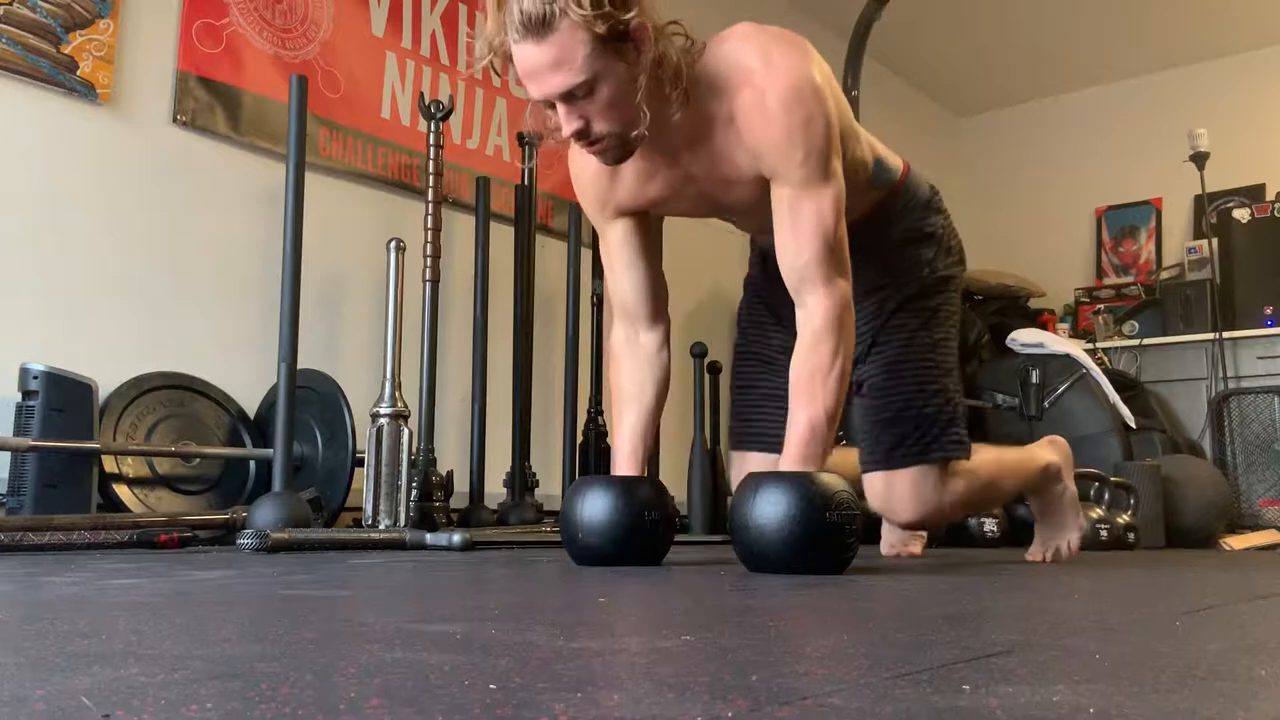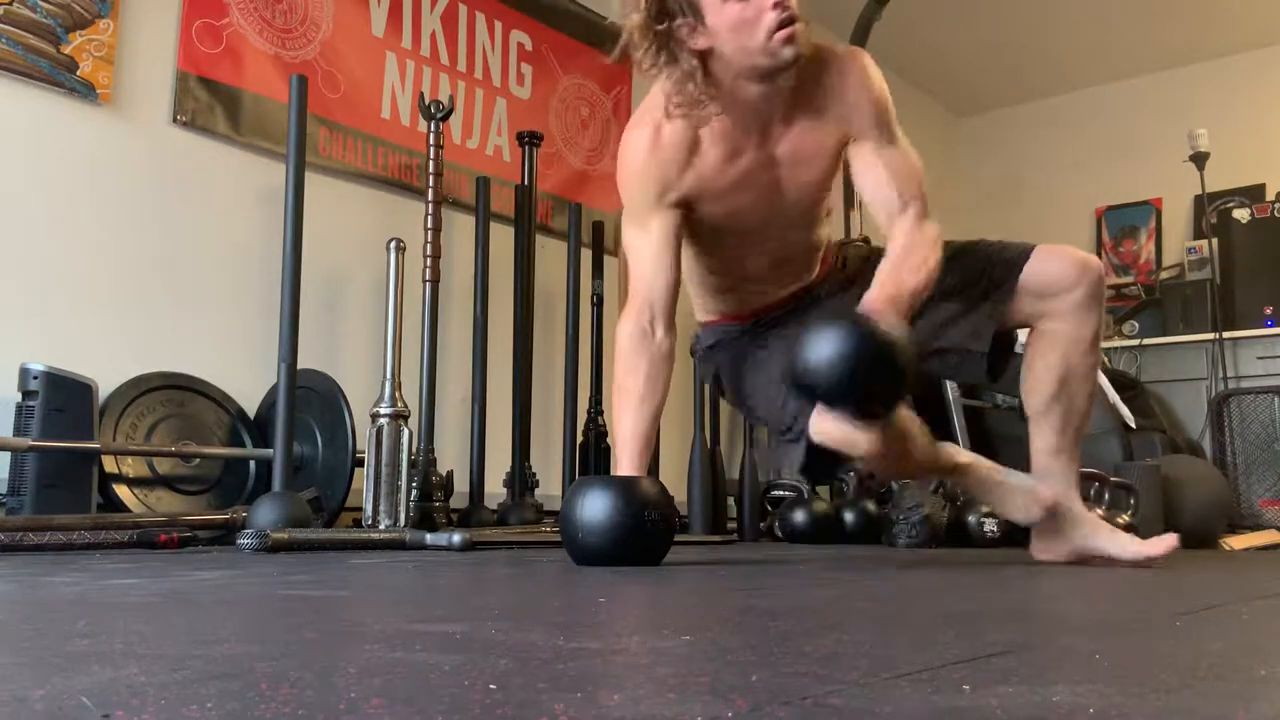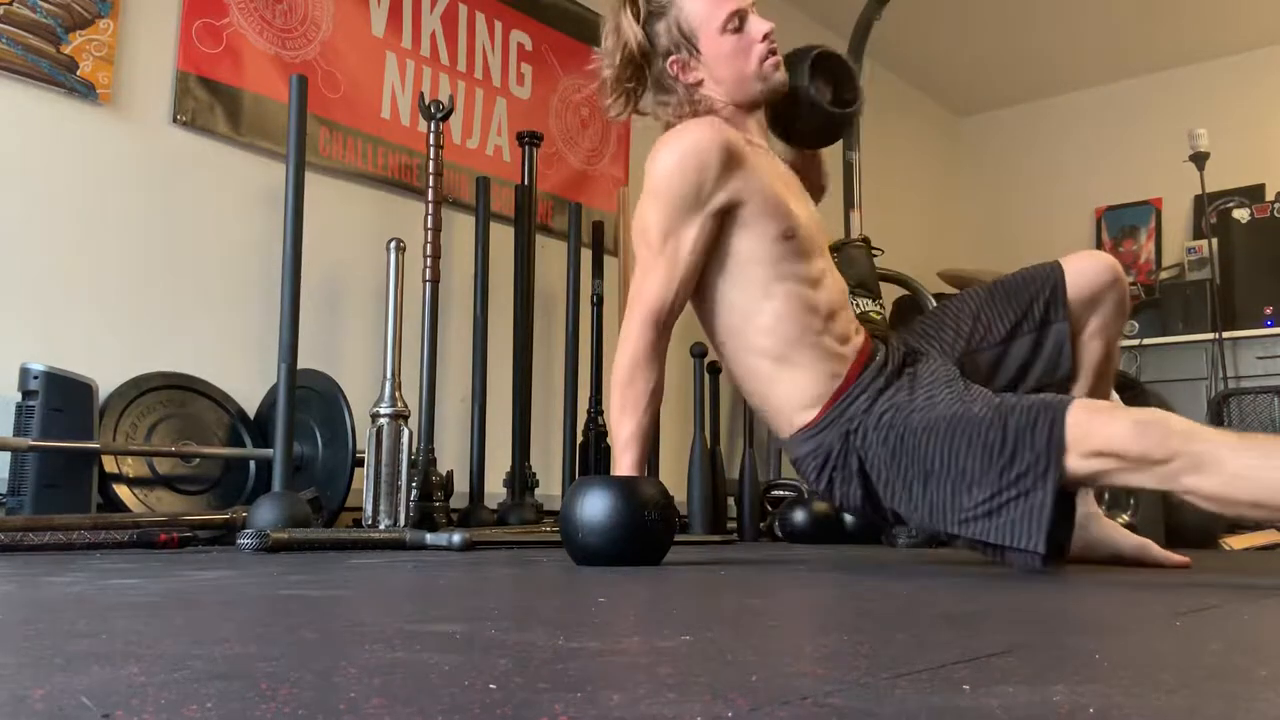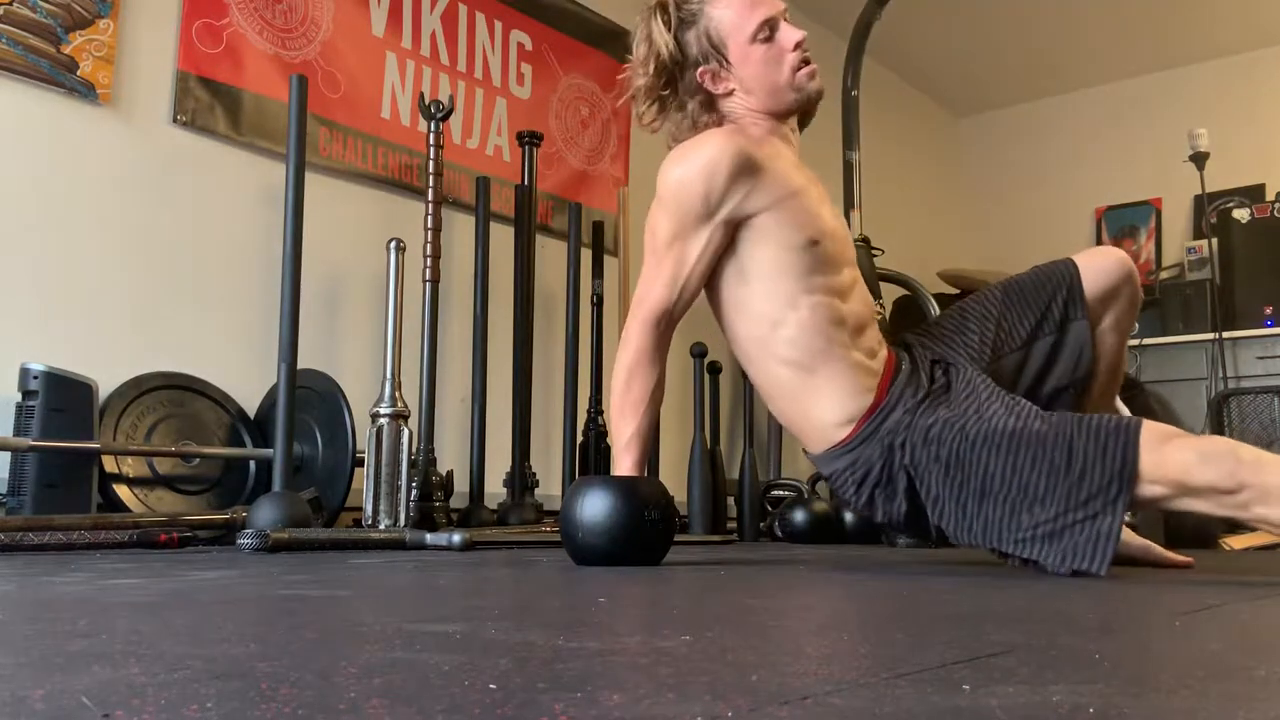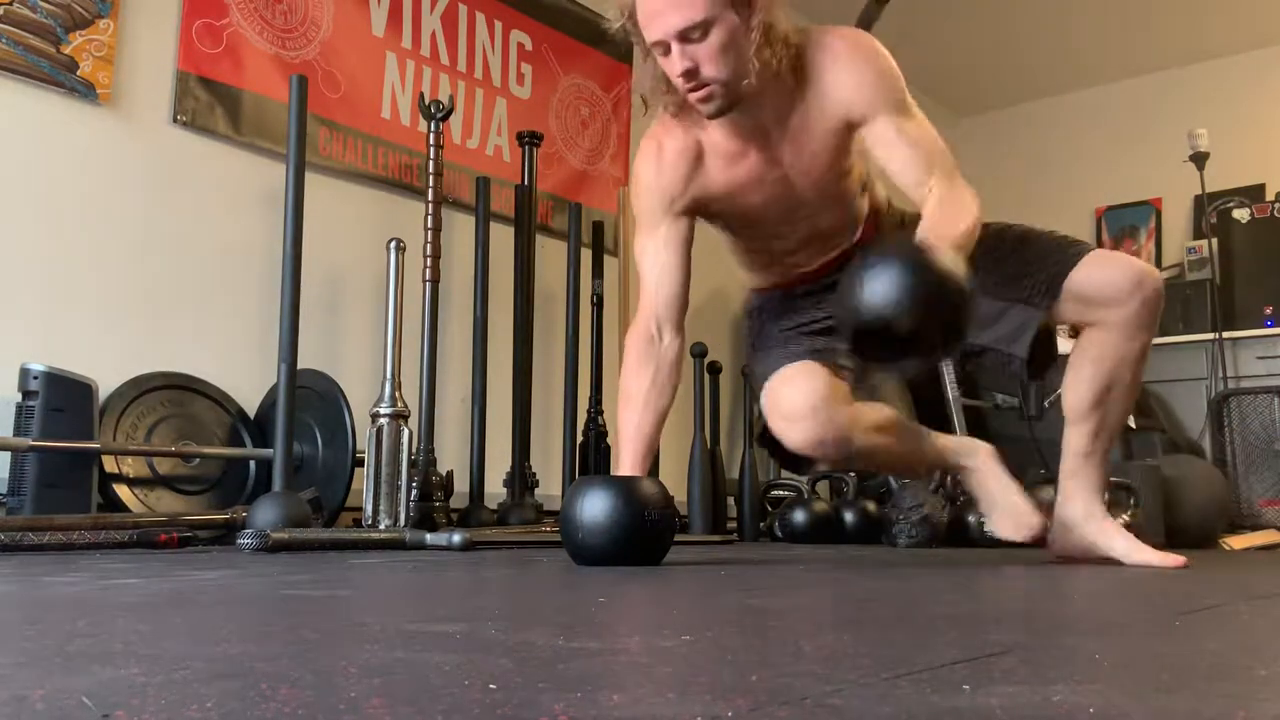
dt=0.7s
person 1, frame 1
left shoulder: (769, 88)
right shoulder: (598, 167)
left elbow: (823, 300)
right elbow: (639, 329)
left wrist: (797, 479)
left hip: (891, 234)
right hip: (781, 255)
left knee: (911, 501)
left ankle: (1045, 467)
right ankle: (875, 459)
person 1, frame 2
left shoulder: (843, 80)
right shoulder: (661, 139)
left elbow: (912, 225)
right elbow: (648, 321)
left wrist: (883, 315)
left hip: (835, 282)
right hip: (748, 340)
left knee: (1071, 279)
right knee: (867, 432)
left ankle: (1058, 522)
right ankle: (957, 470)
person 1, frame 3
left shoulder: (752, 146)
right shoulder: (696, 149)
right elbow: (647, 322)
left hip: (892, 366)
right hip: (859, 431)
left knee: (1097, 278)
right knee: (1125, 438)
left ankle: (1072, 517)
person 1, frame 4
left shoulder: (774, 141)
right shoulder: (715, 160)
right elbow: (651, 319)
left wrist: (791, 95)
right wrist: (627, 485)
left hip: (913, 373)
right hip: (896, 441)
left knee: (1110, 272)
right knee: (1199, 468)
left ankle: (1081, 515)
person 1, frame 5
left shoulder: (841, 62)
right shoulder: (669, 158)
left elbow: (950, 193)
right elbow: (656, 329)
left wrist: (933, 258)
right hip: (791, 302)
left knee: (1130, 286)
right knee: (805, 425)
left ankle: (1076, 510)
right ankle: (962, 460)
